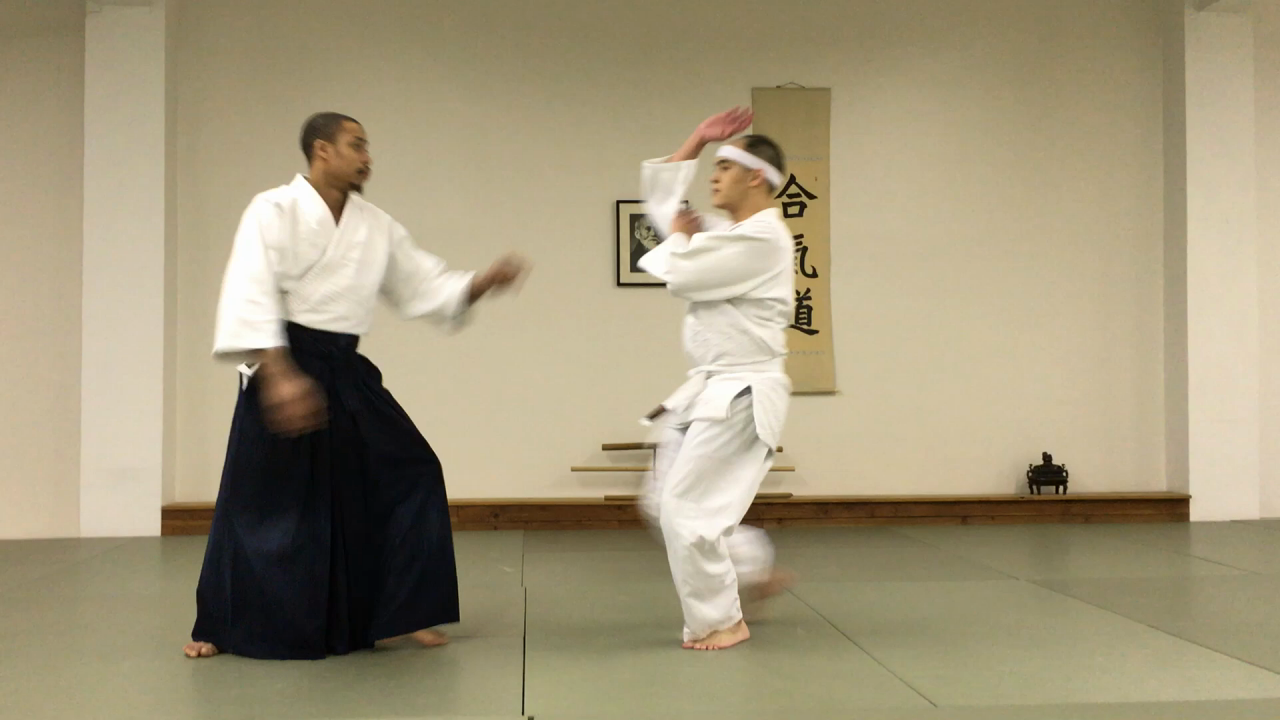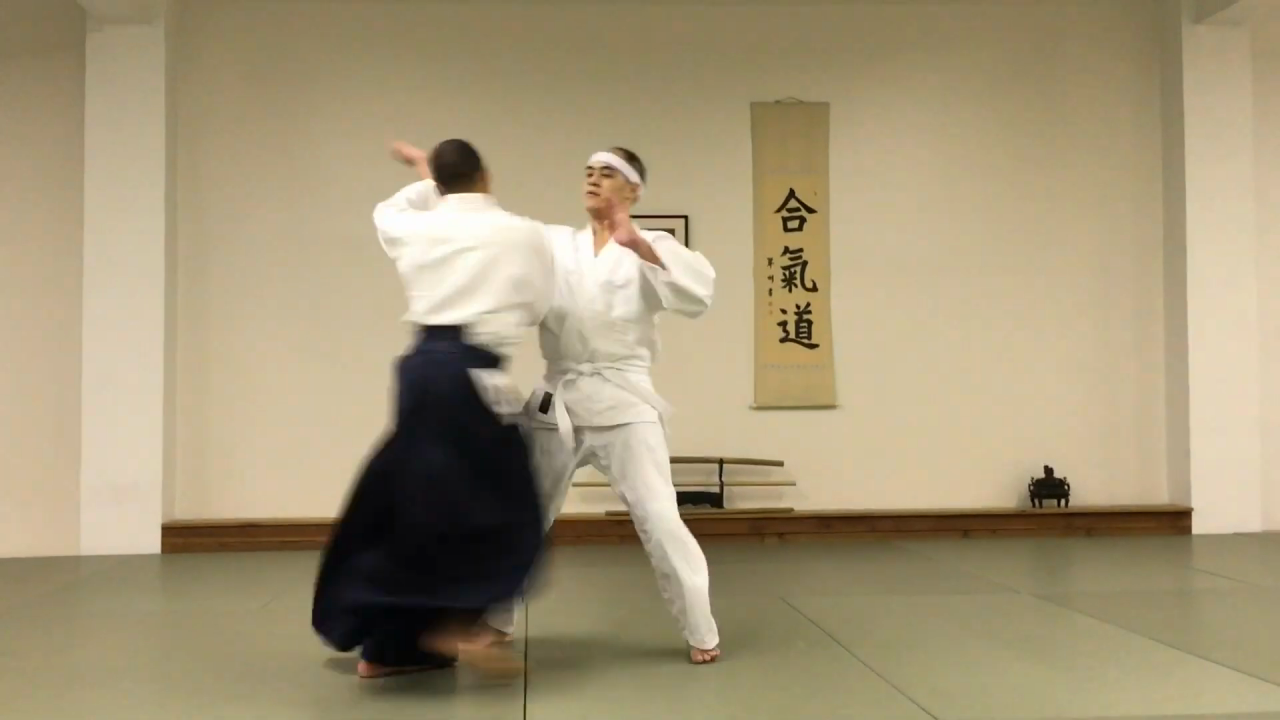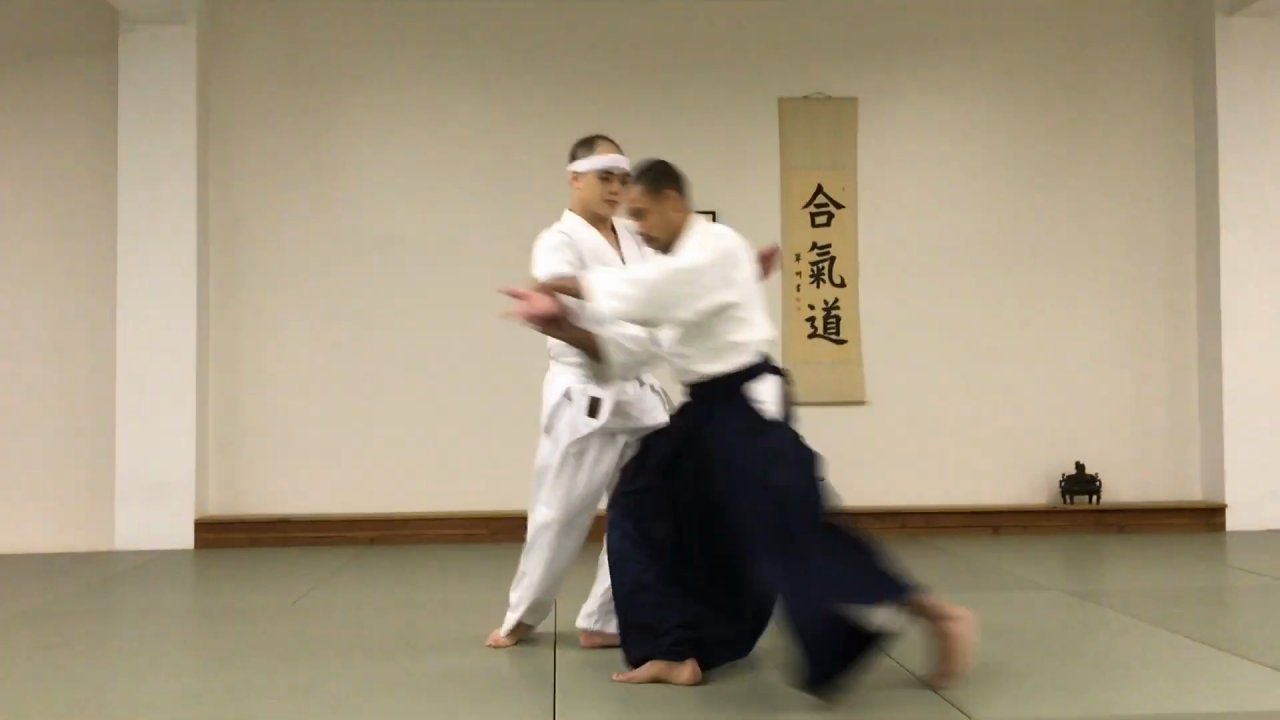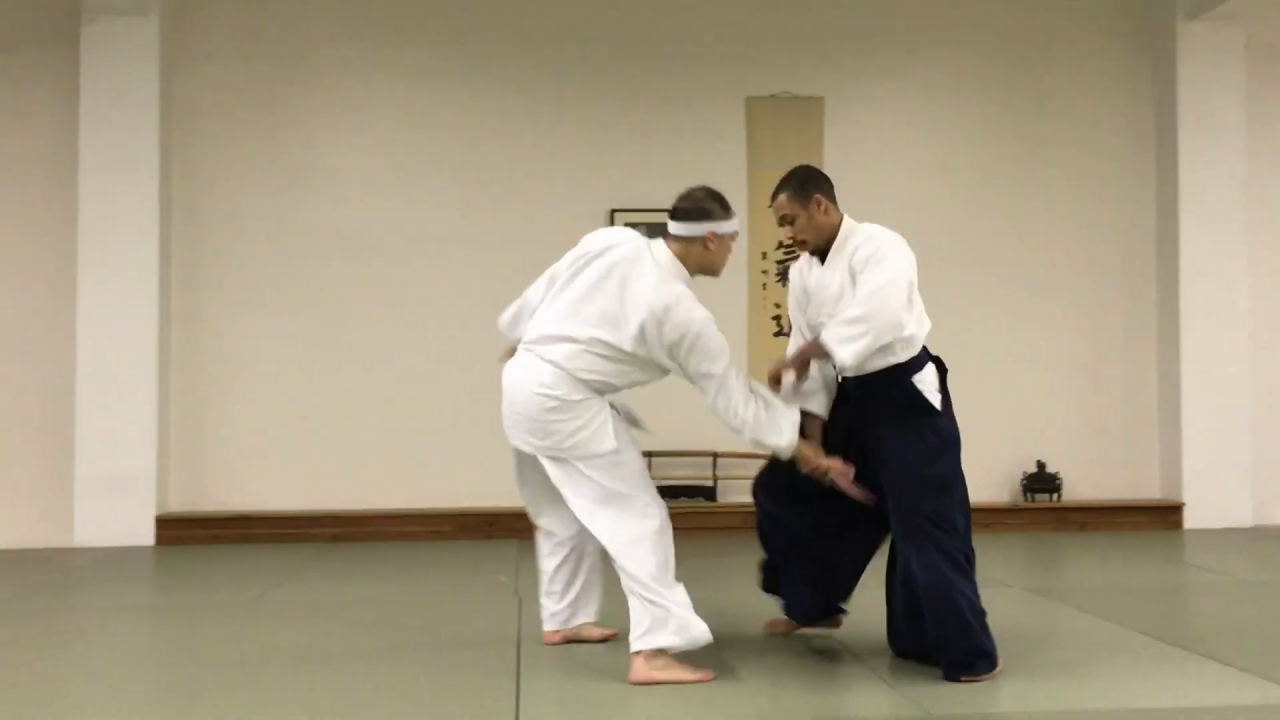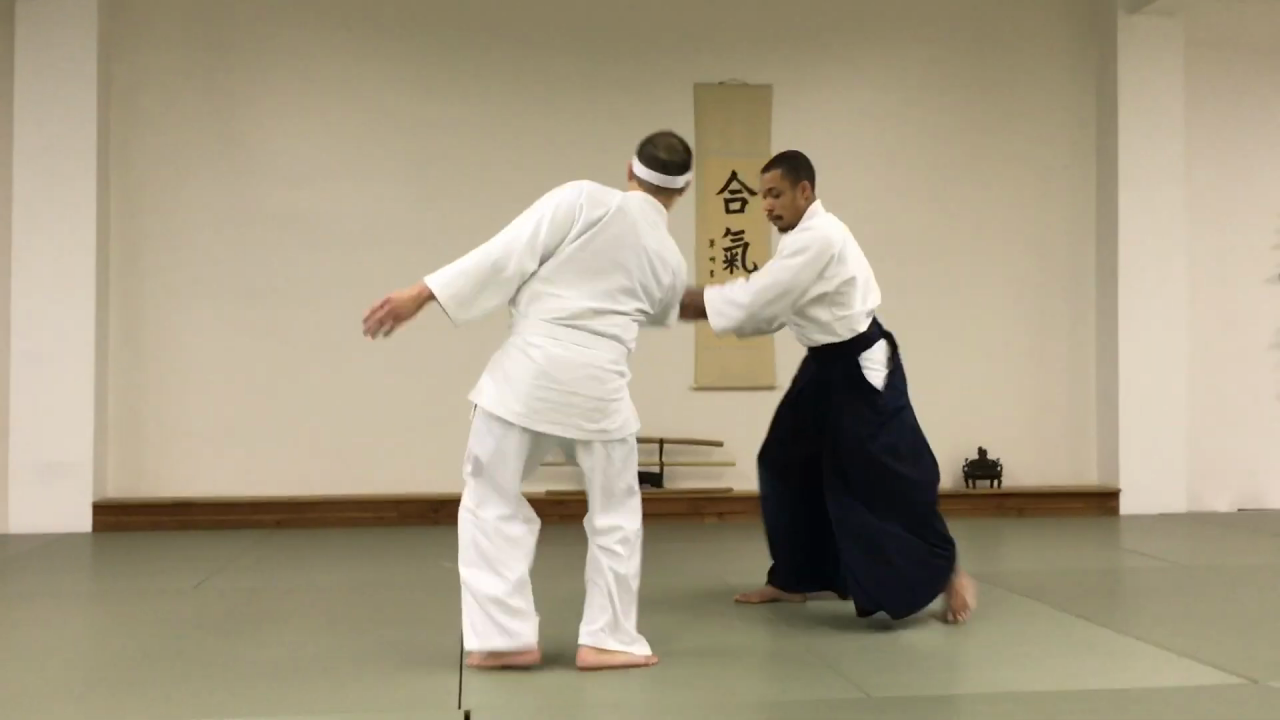
dt=0.4s
person 1, frame 1
left shoulder: (378, 226)
right shoulder: (274, 210)
left elbow: (420, 286)
right elbow: (247, 294)
left wrist: (479, 284)
right wrist: (277, 374)
left hip: (344, 370)
right hip: (285, 366)
left knee: (405, 478)
right knee: (261, 502)
left ankle: (394, 616)
right ankle: (225, 626)
person 1, frame 2
left shoulder: (416, 226)
right shoulder: (525, 235)
left elbow: (393, 215)
right elbow: (537, 304)
left wrist: (428, 171)
left hip: (425, 375)
right hip: (472, 380)
left knee: (409, 502)
right knee: (494, 514)
left ankle: (385, 648)
right ankle: (448, 623)
person 1, frame 3
left shoulder: (718, 249)
right shoulder: (654, 262)
left elbow: (642, 294)
left wrist: (562, 288)
right wrist: (552, 316)
left hip: (747, 405)
right hip: (706, 409)
left knee: (785, 525)
right knee: (642, 511)
left ankle: (935, 614)
right ankle: (678, 651)
person 1, frame 4
left shoulder: (879, 246)
right shoulder: (802, 273)
left elbow: (873, 320)
right elbow: (808, 346)
left wrist: (799, 358)
right wrist: (812, 427)
left hip: (907, 395)
right hip: (855, 396)
left knee: (926, 519)
right knee: (790, 488)
left ankle: (970, 650)
right ankle: (814, 604)
person 1, frame 5
left shoulder: (816, 239)
right shoulder: (796, 240)
left elbow: (758, 300)
right elbow: (768, 309)
left wrist: (687, 301)
right wrist: (701, 302)
left hip: (861, 365)
right hip: (825, 367)
left knee: (880, 477)
right knee: (787, 467)
left ankle: (944, 573)
right ankle: (796, 578)
person 2, frame 1
left shoulder: (763, 237)
right shoulder: (725, 227)
left elbow: (681, 272)
right elbow: (662, 196)
left wrist: (682, 238)
right wrist: (697, 139)
left hip: (739, 397)
right hip: (712, 390)
left knee: (681, 508)
right knee: (668, 496)
left ankle: (718, 620)
right ankle: (757, 570)
person 2, frame 2
left shoulder: (655, 245)
right shoulder: (550, 245)
left elbow: (694, 295)
left wrist: (642, 248)
left hip: (624, 402)
right hip: (556, 402)
left knee: (657, 517)
left ankle: (700, 631)
right ankle: (491, 620)
person 2, frame 3
left shoulder: (637, 237)
right shoulder: (557, 244)
right wrist: (585, 340)
left hip: (639, 396)
right hip: (582, 396)
right knee: (559, 514)
left ankle: (601, 622)
right ankle: (523, 617)
person 2, frame 4
left shoulder: (609, 242)
right shoulder: (682, 314)
left elbow: (544, 293)
right elbow: (736, 399)
left wrist: (517, 336)
right wrist: (809, 455)
left hip: (526, 381)
right hip: (561, 404)
left knee: (563, 515)
right knee: (634, 520)
left ankle: (565, 619)
right ankle: (655, 651)
person 2, frame 5
left shoulder: (582, 199)
right shoulder: (667, 260)
left elbow: (507, 254)
left wrist: (419, 296)
left hip: (528, 368)
right hip: (596, 382)
left knee: (491, 497)
right knee: (615, 511)
left ankle: (506, 637)
right ankle: (609, 638)
